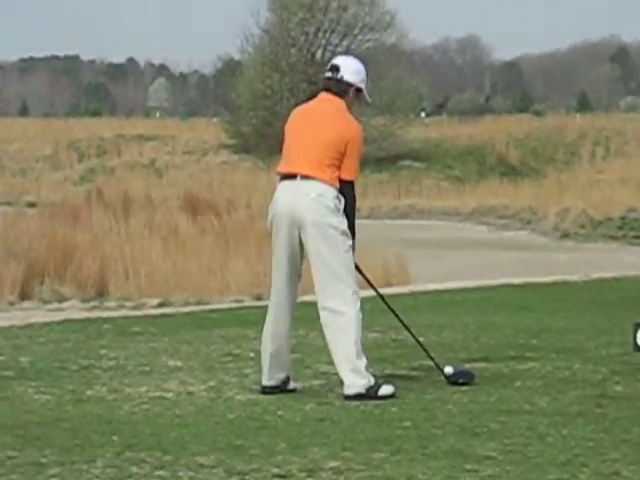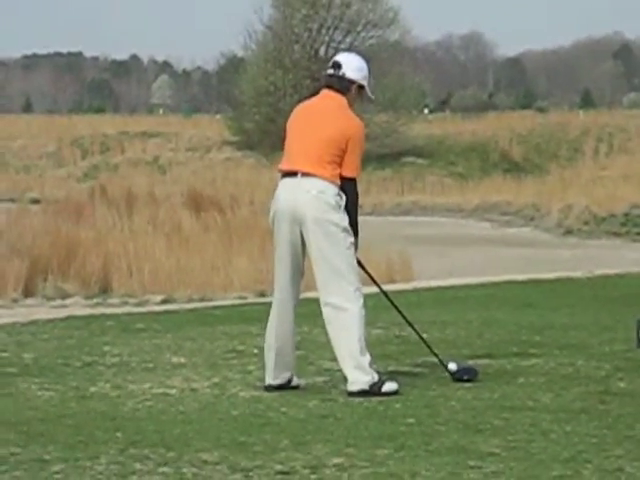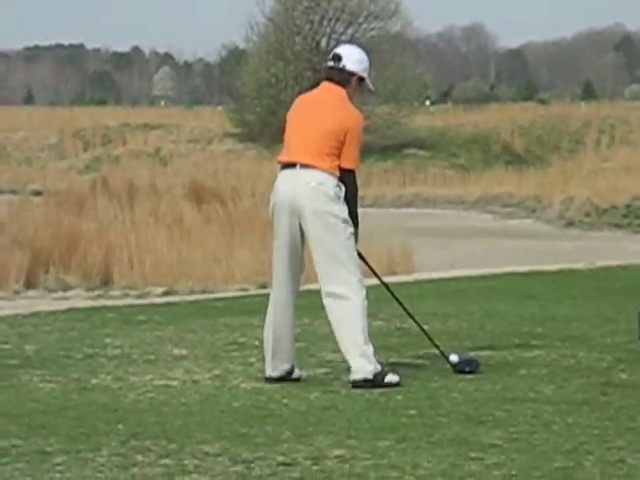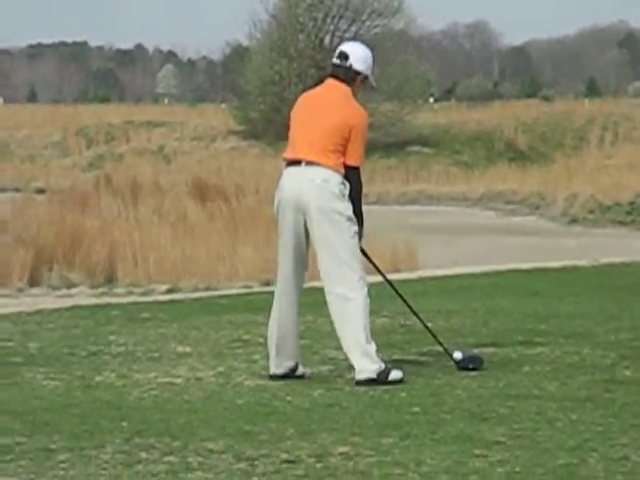
dt=0.1s
person 1, frame 1
left shoulder: (298, 113)
right shoulder: (351, 126)
right elbow: (346, 186)
right wrist: (350, 233)
left hip: (284, 196)
right hip: (318, 199)
left knee: (281, 292)
right knee: (340, 296)
left ankle: (274, 375)
right ankle: (357, 382)
person 1, frame 2
left shoulder: (300, 110)
right shoulder: (352, 123)
right elbow: (348, 182)
right wrist: (353, 230)
left hip: (286, 192)
right hip: (319, 196)
left knee: (284, 289)
right knee: (343, 293)
left ankle: (278, 373)
right ankle: (360, 378)
person 1, frame 3
left shoulder: (300, 102)
right shoulder: (351, 115)
right elbow: (347, 174)
right wrist: (353, 222)
left hip: (285, 184)
right hip: (318, 188)
left knee: (283, 281)
right knee: (344, 283)
left ankle: (278, 365)
right ankle: (364, 367)
person 1, frame 4
left shoulder: (304, 99)
right shoulder: (355, 112)
right elbow: (351, 171)
right wrist: (357, 220)
left hip: (289, 181)
right hip: (323, 185)
left knee: (288, 278)
right knee: (347, 281)
left ankle: (282, 361)
right ankle: (367, 366)
